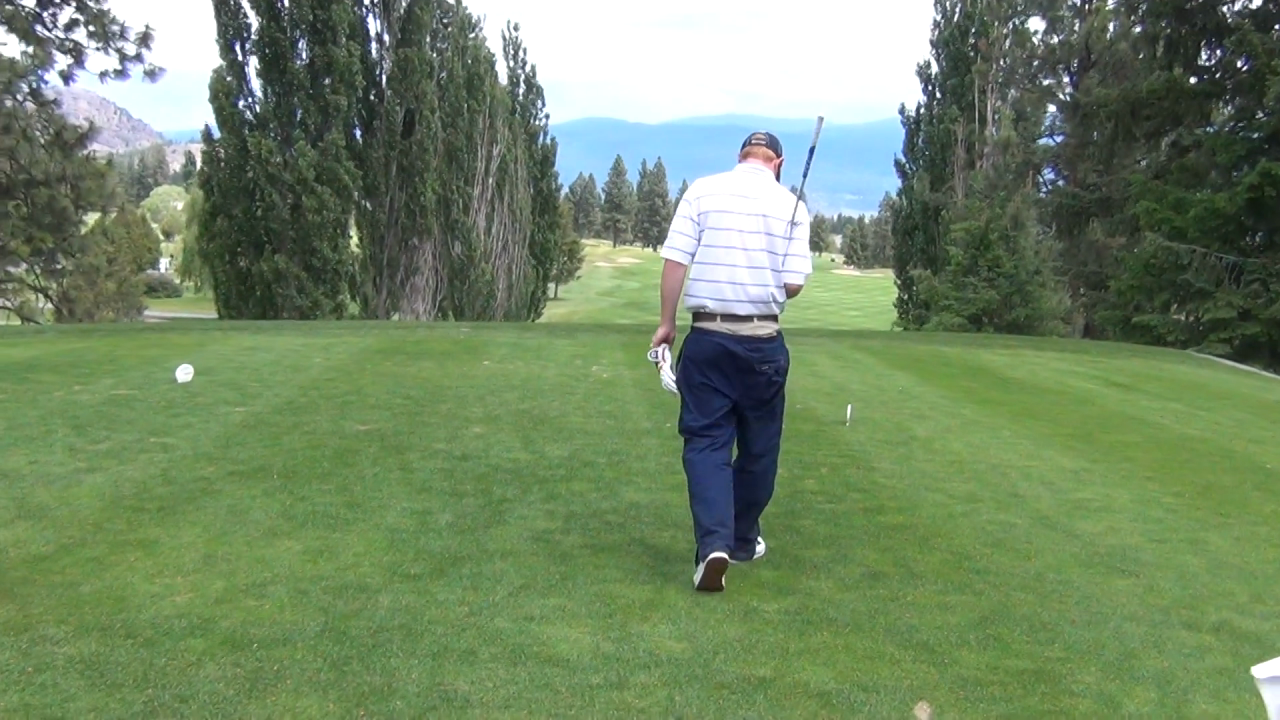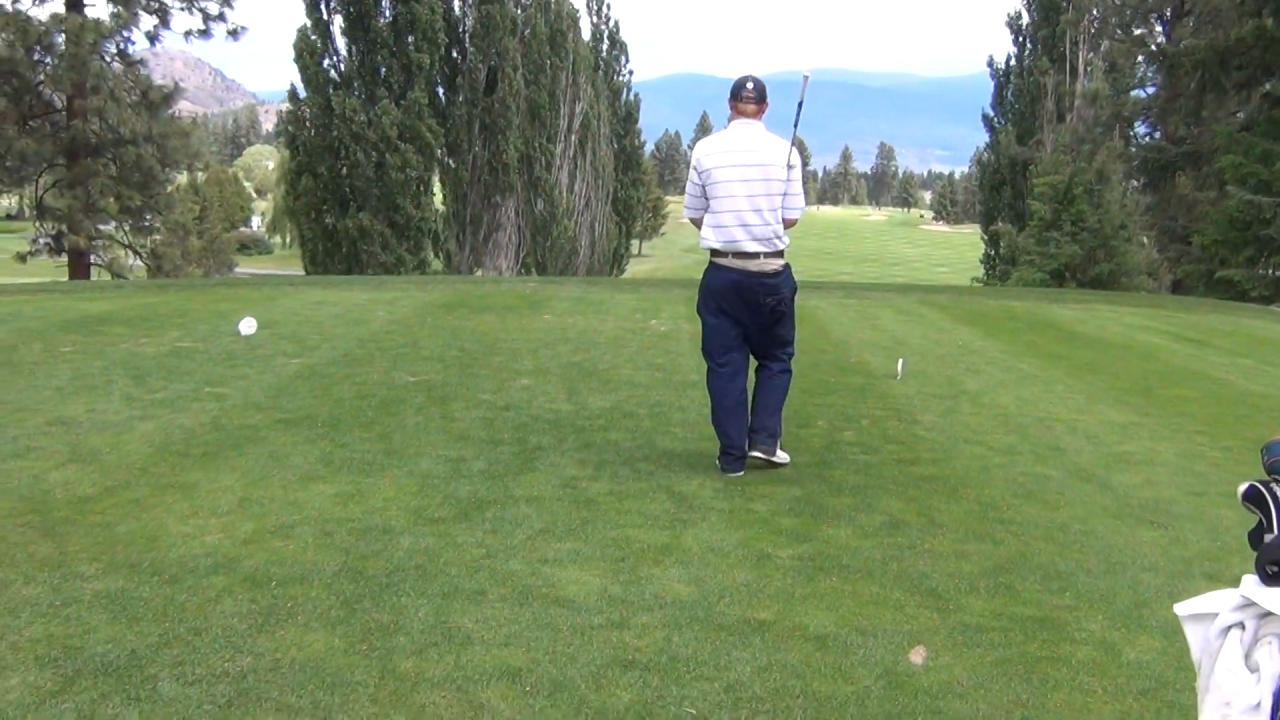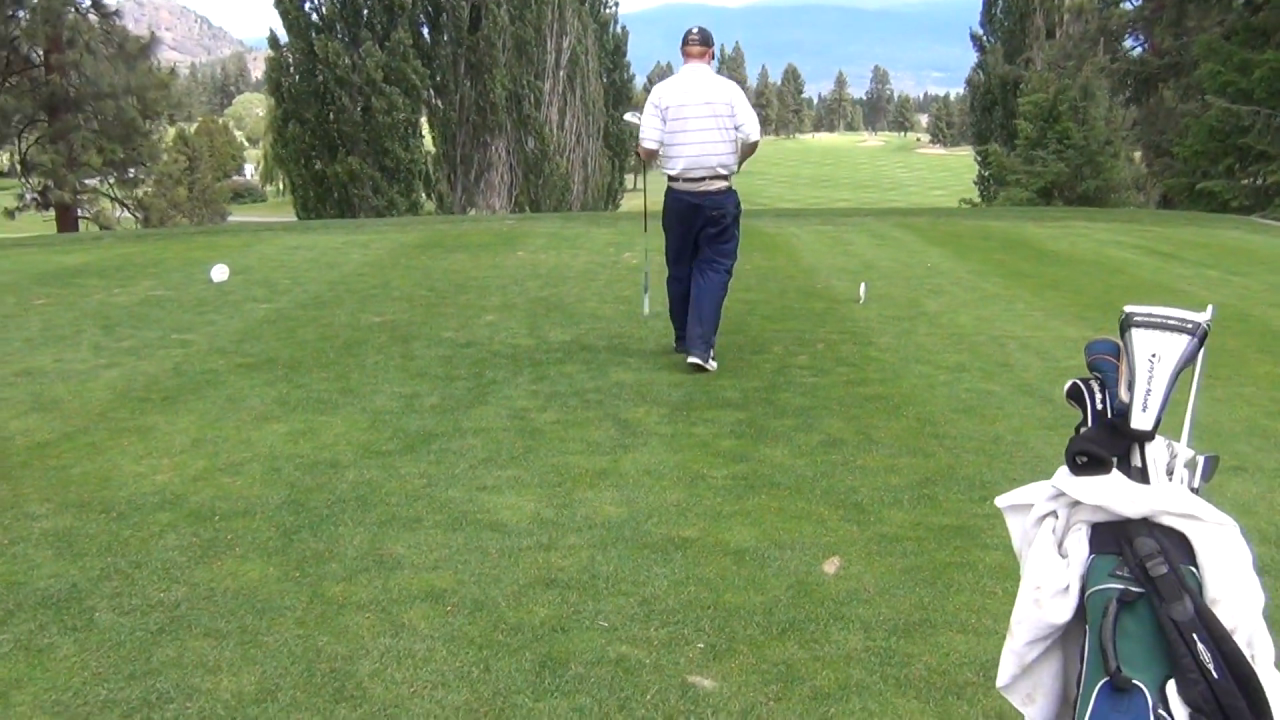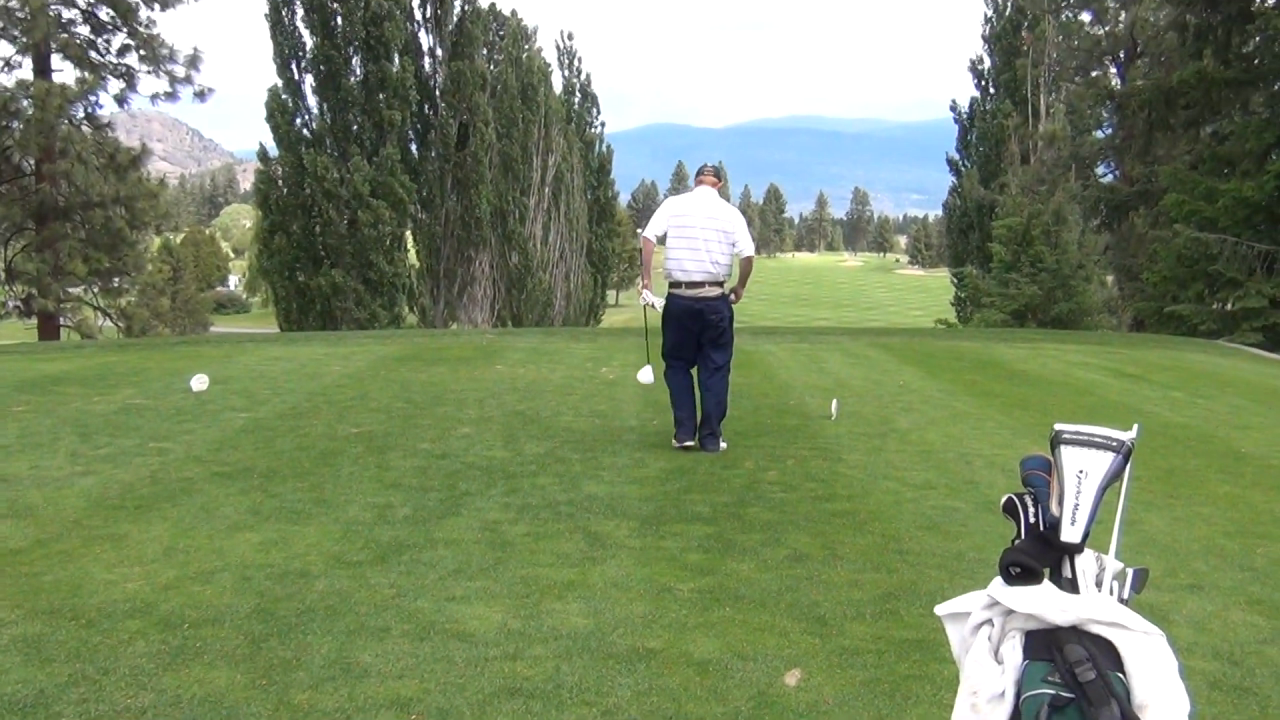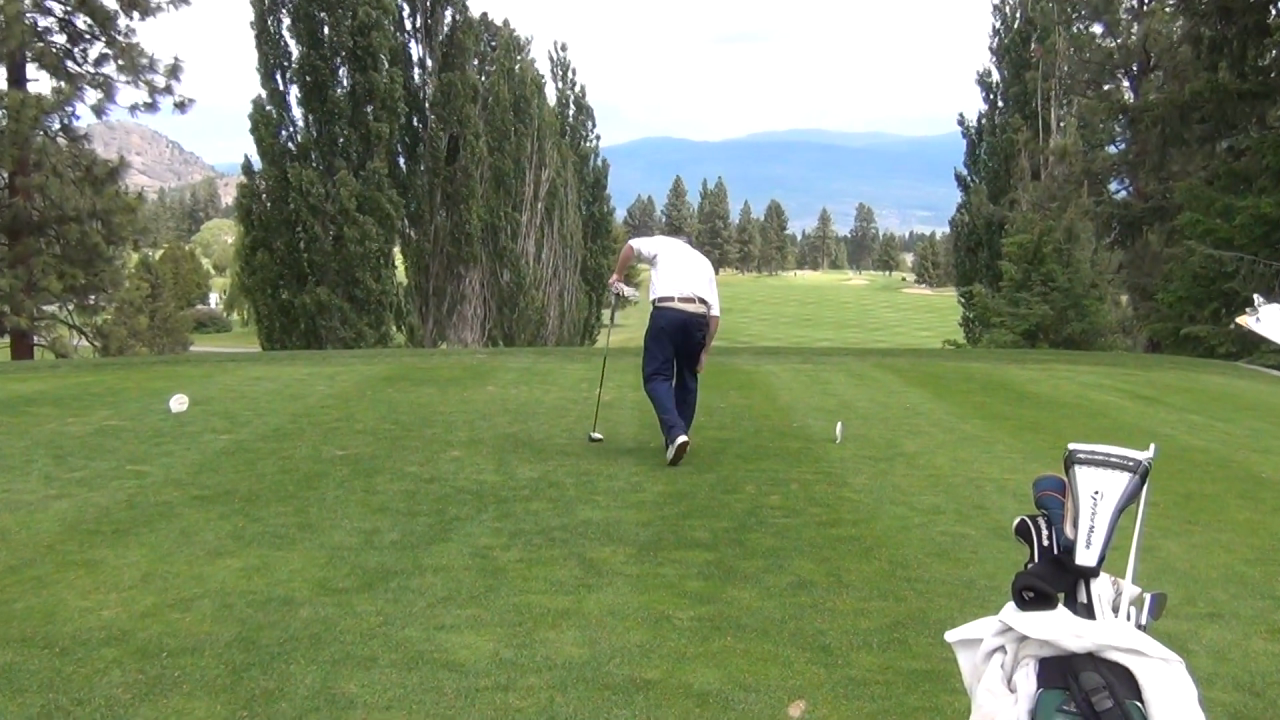
dt=1s
person 1, frame 1
left shoulder: (701, 190)
right shoulder: (790, 205)
left elbow: (675, 261)
right elbow: (794, 284)
left wrist: (666, 322)
left hip: (707, 337)
right hip: (763, 341)
left knee: (704, 441)
right knee: (759, 446)
left ankle: (714, 542)
right ankle: (743, 540)
person 1, frame 2
left shoulder: (705, 149)
right shoulder: (784, 150)
left elbow: (694, 215)
right elbow: (792, 217)
left hip: (722, 272)
right hip: (771, 272)
left knee: (725, 364)
right knee: (774, 359)
left ankle: (733, 456)
right ankle: (764, 441)
person 1, frame 3
left shoulder: (662, 91)
right shoulder: (729, 89)
left elbow: (649, 149)
right elbow: (752, 139)
left wrist: (644, 156)
right wrist: (735, 163)
left hip: (679, 194)
right hip: (719, 194)
left knee: (680, 269)
right knee: (715, 269)
left ankle: (684, 339)
right ankle: (699, 345)
person 1, frame 4
left shoulder: (673, 204)
right shoulder: (730, 212)
left elbow: (647, 237)
right elbow: (747, 254)
left wrist: (645, 276)
right wrist: (740, 286)
left hip: (678, 298)
right hip: (714, 300)
left knee: (678, 364)
right knee: (715, 368)
left ankle: (685, 432)
right ankle: (710, 437)
person 1, frame 5
left shoulder: (662, 243)
right shoulder: (704, 261)
left elbow: (632, 246)
right elbow: (714, 312)
left wrist: (618, 274)
right wrist: (703, 353)
left hip: (666, 312)
right hip: (697, 314)
left knee: (658, 376)
right knee: (688, 379)
left ankle: (675, 433)
right ankle: (680, 435)
